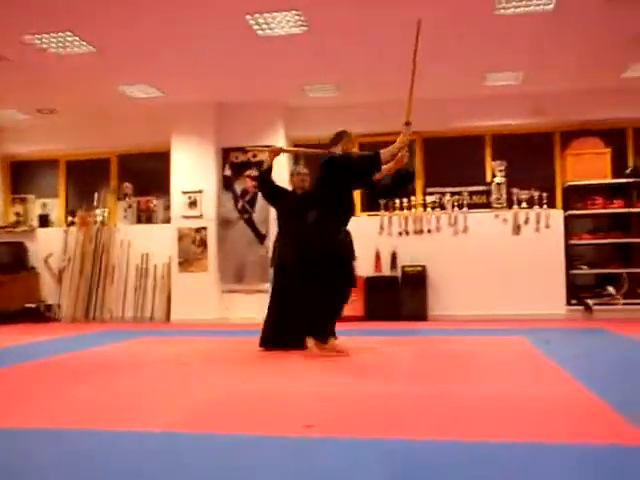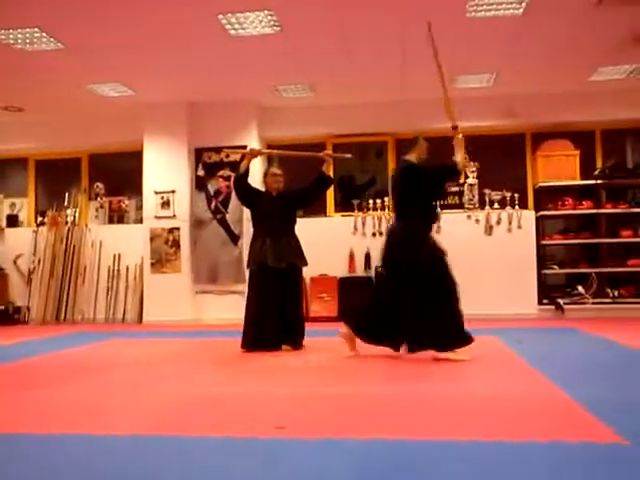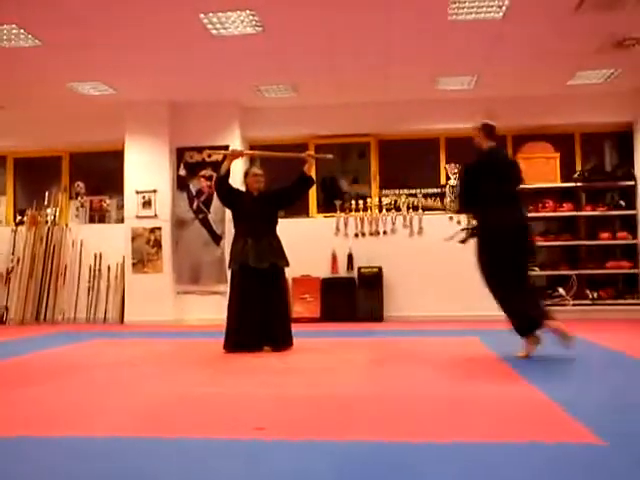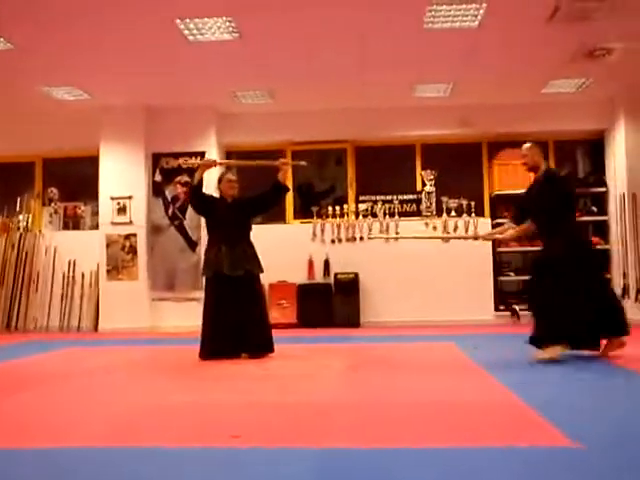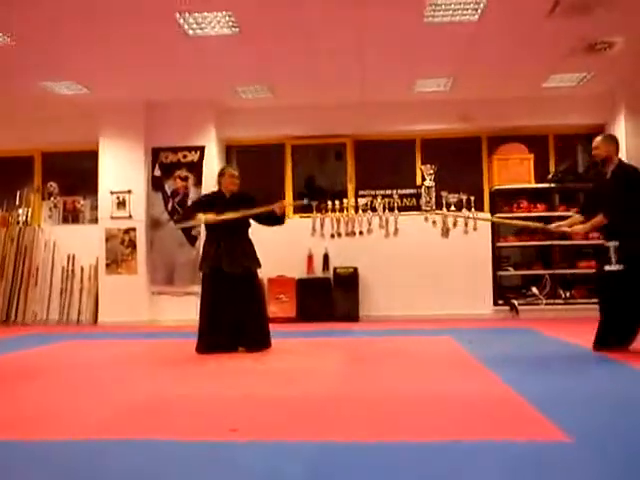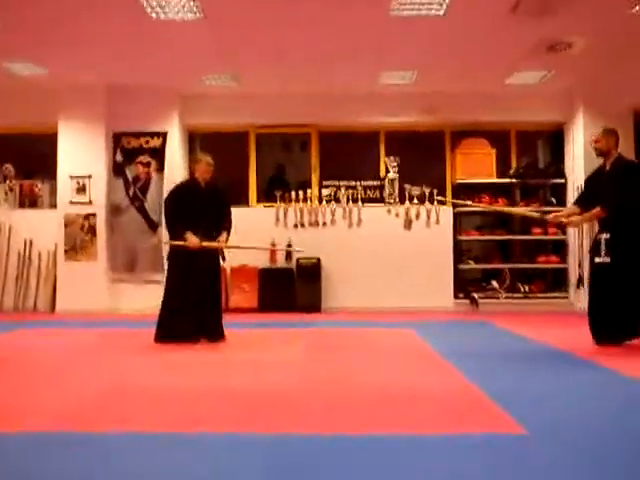
dt=0.3s
person 1, frame 1
left shoulder: (342, 170)
right shoulder: (332, 163)
left elbow: (367, 174)
right elbow: (368, 162)
left wrist: (394, 164)
right wrist: (399, 145)
left hip: (330, 231)
right hip: (325, 231)
left knee: (339, 281)
right knee: (332, 281)
left ankle: (319, 336)
right ankle: (320, 336)
person 1, frame 2
left shoulder: (403, 173)
right shoulder: (417, 171)
right elbow: (451, 170)
right wrist: (459, 151)
left hip: (401, 237)
right hip: (415, 238)
left knee: (387, 290)
right knee: (439, 288)
left ankle: (355, 330)
right ankle: (442, 344)
person 1, frame 3
left shoulder: (478, 164)
right shoulder: (510, 164)
left elbow: (467, 201)
left wrist: (473, 210)
left hip: (493, 228)
right hip: (515, 223)
left knee: (504, 283)
right knee: (517, 279)
left ankle: (537, 327)
right ankle: (544, 322)
person 1, frame 4
left shoulder: (555, 181)
right shoulder: (536, 186)
left elbow: (542, 217)
right elbow: (521, 215)
left wrist: (515, 234)
right wrist: (495, 232)
left hip: (568, 243)
right hip: (559, 244)
left knee: (543, 289)
right knee: (591, 290)
left ankle: (556, 342)
right ankle: (615, 335)
person 1, frame 5
right shoulder: (602, 181)
left elbow: (615, 210)
right elbow: (588, 210)
left wrist: (586, 228)
right wrist: (564, 224)
right hip: (618, 242)
right knee: (611, 290)
right ankle: (615, 339)
person 1, frame 6
right shoulder: (597, 176)
left elbow: (613, 204)
right elbow: (583, 202)
left wrist: (584, 219)
right wrist: (562, 214)
right hip: (606, 236)
right knee: (603, 288)
right ankle: (613, 333)
person 2, frame 1
left shoulder: (314, 197)
right shoulder: (281, 196)
right elbow: (264, 181)
right wrist: (271, 159)
right hip: (288, 251)
right knee: (285, 297)
left ankle: (296, 339)
right ankle: (278, 340)
person 2, frame 2
left shoulder: (292, 198)
right shoulder: (256, 198)
left elbow: (316, 187)
right elbow: (240, 184)
left wrist: (327, 165)
right wrist: (247, 160)
left hip: (288, 253)
right hip: (264, 254)
left knee: (290, 298)
right knee: (262, 299)
left ankle: (290, 339)
right ankle: (260, 341)
person 2, frame 3
left shoulder: (273, 198)
right shoulder: (237, 198)
left elbow: (297, 187)
right elbow: (221, 185)
left wrist: (309, 165)
right wrist: (229, 161)
left hip: (269, 253)
right hip: (245, 254)
left knee: (274, 298)
right knee: (243, 299)
left ankle: (274, 340)
right ankle: (242, 342)
person 2, frame 4
left shoulder: (246, 204)
right shoulder: (210, 204)
left elbow: (271, 196)
right elbow: (194, 196)
left wrist: (282, 173)
right wrist: (201, 172)
left hip: (244, 259)
right hip: (219, 261)
left knee: (250, 304)
right knee: (218, 307)
left ankle: (252, 347)
right ankle: (217, 349)
person 2, frame 5
left shoulder: (245, 200)
right shoulder: (209, 200)
left elbow: (266, 216)
right elbow: (189, 213)
left wrist: (277, 211)
right wrist: (199, 216)
left hip: (242, 256)
right hip: (217, 257)
left knee: (249, 298)
right knee: (216, 301)
left ankle: (250, 341)
right ankle: (214, 343)
person 2, frame 6
left shoulder: (215, 192)
right shoulder: (181, 190)
left elbow: (225, 214)
right elbow: (172, 219)
left wrist: (224, 234)
right wrist: (188, 236)
left hip: (208, 247)
right hip: (185, 247)
left knee: (210, 290)
right knee: (180, 289)
left ankle: (209, 332)
right ankle: (172, 333)
person 3, frame 1
left shoulder: (260, 195)
right shoulder: (227, 193)
left elbow: (260, 219)
right elbow: (226, 215)
right hip: (232, 247)
left knee: (254, 281)
person 3, frame 2
left shoulder: (235, 194)
right shoulder: (201, 193)
left elbow: (235, 219)
right elbow: (199, 215)
left hip: (228, 246)
right hip: (205, 247)
left knee: (228, 284)
right knee: (204, 284)
person 3, frame 3
left shoulder: (217, 195)
right shoulder: (183, 193)
left elbow: (217, 218)
right elbow: (181, 215)
left hip: (210, 249)
right hip: (187, 249)
left knee: (210, 285)
right knee: (186, 284)
person 3, frame 4
right shoulder: (159, 198)
left elbow: (193, 225)
right elbow: (157, 222)
left hip: (185, 254)
right hip: (163, 255)
left knee: (185, 289)
right knee: (162, 290)
person 3, frame 5
left shoulder: (194, 194)
right shoulder: (158, 193)
right elbow: (156, 216)
left wrist: (191, 189)
left hip: (185, 250)
right hip: (162, 250)
left knee: (184, 286)
right knee: (161, 285)
person 3, frame 6
left shoulder: (157, 180)
right shoulder: (121, 178)
left elbow: (154, 208)
right elbow: (116, 202)
left wrist: (153, 175)
left hip: (147, 238)
right hip: (123, 238)
left knee: (146, 274)
right knee: (121, 272)
